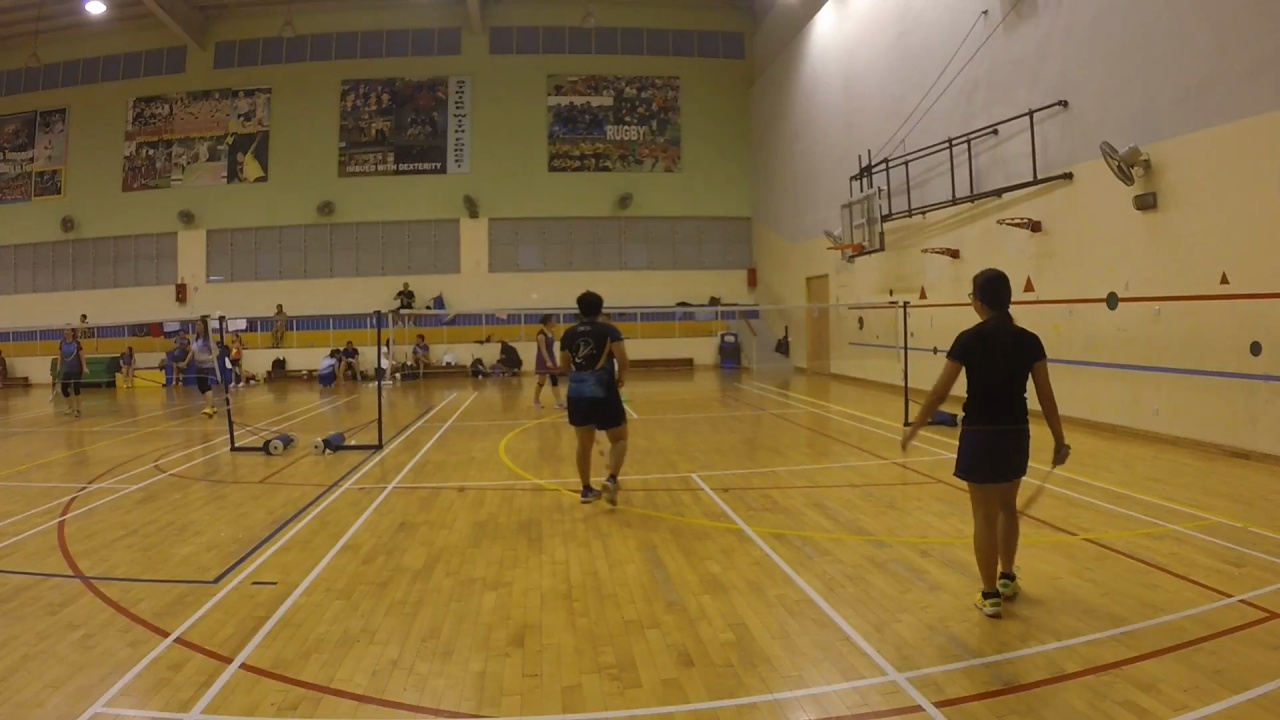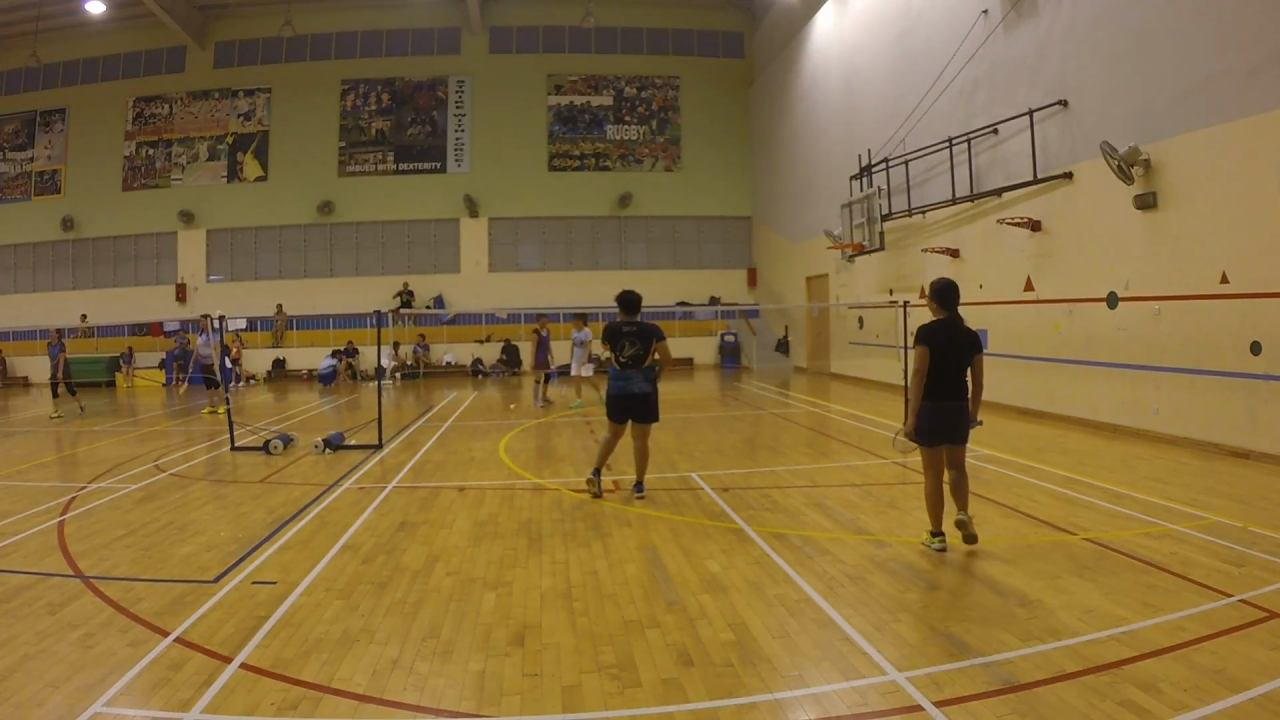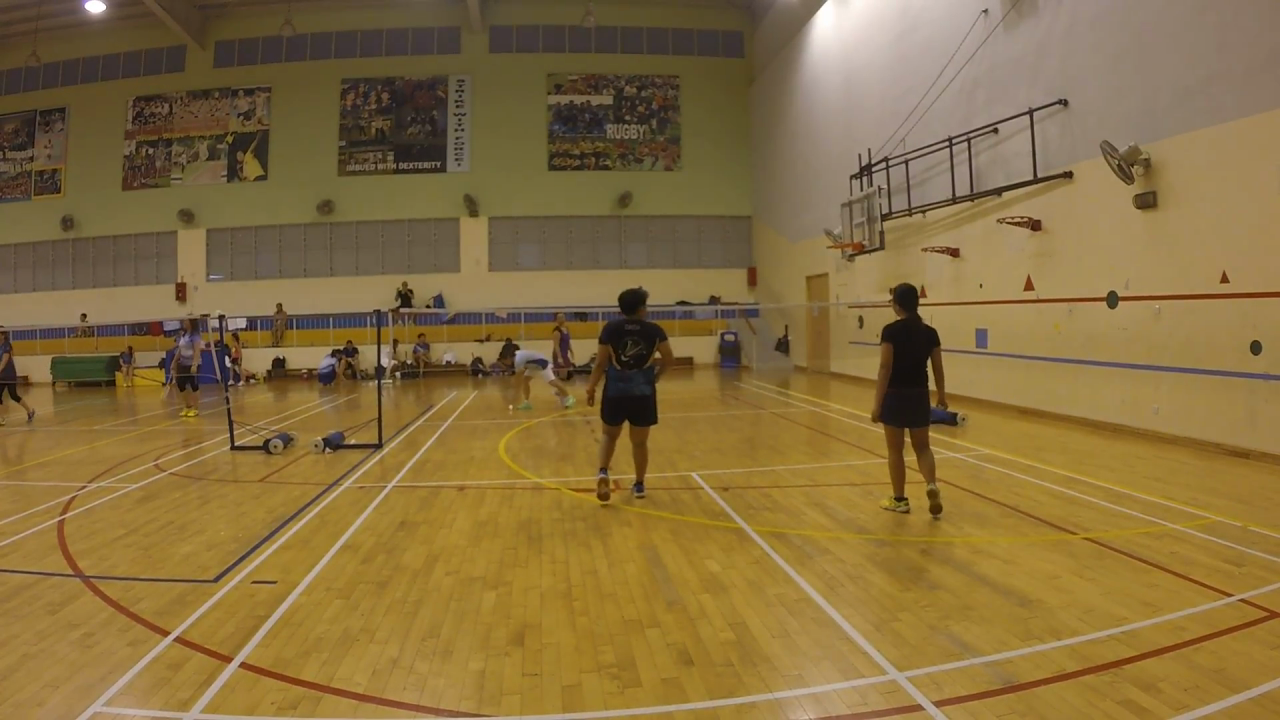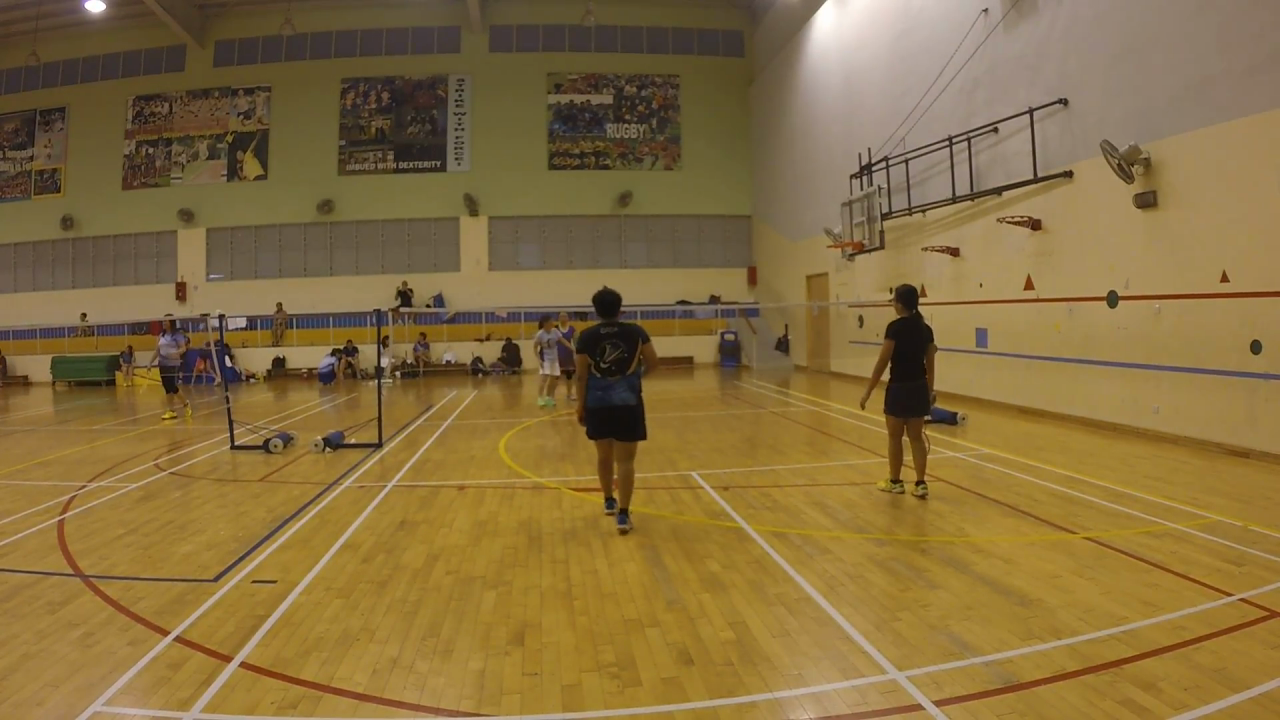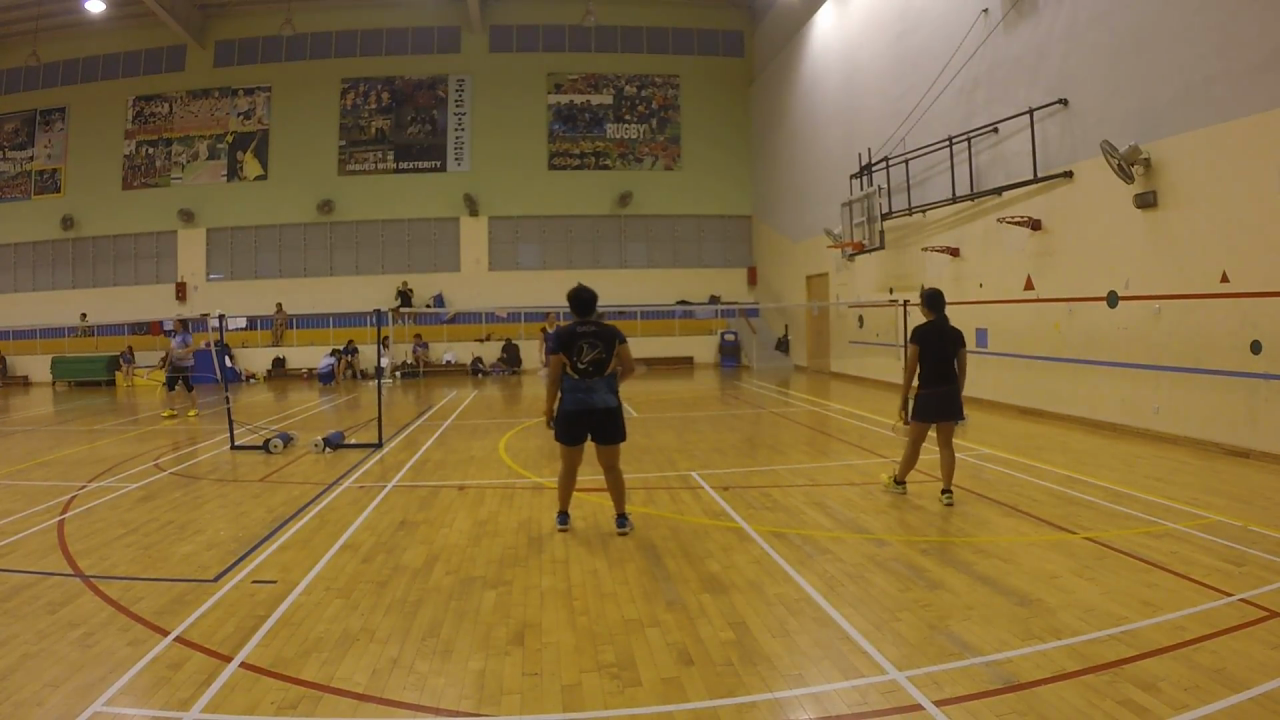
dt=1s
person 1, frame 1
left shoulder: (968, 340)
right shoulder: (1029, 341)
left elbow: (940, 392)
right elbow: (1046, 396)
left wrist: (915, 427)
right wrist: (1059, 440)
left hip: (980, 435)
right hip: (1016, 435)
left knee: (985, 515)
right knee: (1007, 507)
left ankle: (990, 595)
right ankle: (1007, 577)
person 1, frame 2
left shoulder: (926, 332)
right shoulder: (971, 336)
left elbow: (919, 374)
right elbow: (978, 381)
left wrist: (911, 415)
right wrist: (974, 413)
left hip: (932, 409)
right hip: (958, 410)
left knee: (933, 474)
right knee: (957, 467)
left ankle: (937, 535)
right ankle: (963, 515)
person 1, frame 3
left shoulder: (891, 331)
right shoulder: (930, 333)
left elbow: (885, 368)
right elbow: (938, 368)
left wrist: (878, 403)
right wrist: (941, 395)
left hip: (896, 396)
right hip: (919, 396)
left knee: (895, 450)
right knee: (922, 447)
left ankle: (899, 500)
right ankle: (932, 486)
person 1, frame 4
left shoulder: (895, 327)
right shoulder: (925, 329)
left elbow: (882, 363)
right elbow: (930, 364)
left wrist: (868, 392)
right wrist: (930, 390)
left hip: (899, 388)
right hip: (919, 388)
left knee: (895, 437)
right knee: (916, 437)
left ankle: (895, 482)
right ankle: (921, 483)
person 1, frame 5
left shoulder: (920, 332)
right shoulder: (956, 334)
left elbow: (911, 369)
right elbow: (962, 370)
left wrist: (903, 399)
right wrist: (957, 395)
left hip: (928, 394)
right hip: (950, 394)
left knee: (914, 442)
right knee: (946, 444)
left ankle: (898, 481)
right ankle: (947, 491)
person 2, frame 1
left shoulder: (569, 334)
right shoulder: (608, 330)
left elbow: (564, 365)
right elbow: (623, 359)
right wrist: (620, 376)
left hip: (576, 394)
right hip: (603, 393)
left knee: (584, 444)
right knee: (619, 439)
left ankle: (586, 489)
right ankle: (611, 480)
person 2, frame 2
left shoulder: (611, 329)
right shoulder: (652, 330)
right elbow: (667, 358)
right wrist: (658, 372)
left hip: (617, 390)
right hip: (644, 391)
left knee: (613, 434)
right knee: (640, 439)
left ankle: (595, 473)
right ankle: (639, 485)
person 2, frame 3
left shoulder: (610, 329)
right shoulder: (654, 330)
left elbow: (600, 363)
right elbow: (668, 359)
left wrist: (591, 387)
right wrist: (657, 374)
left hip: (615, 392)
right hip: (642, 393)
left knee: (609, 436)
right knee: (639, 441)
left ankle: (603, 472)
right ankle: (639, 485)
person 2, frame 4
left shoulder: (586, 336)
right shoulder: (635, 332)
left elbow: (581, 376)
right elbow: (653, 363)
left wrist: (580, 405)
left hip: (597, 404)
right hip: (628, 403)
left knee: (604, 455)
right knee: (626, 460)
left ankle: (609, 501)
right ankle: (623, 515)
person 2, frame 5
left shoulder: (560, 335)
right shoulder: (612, 333)
left elbow: (554, 378)
right elbow: (629, 368)
left wrist: (549, 407)
left hip: (572, 408)
right hip: (606, 408)
left knee: (569, 466)
right knee: (611, 466)
left ankle: (562, 516)
right ankle: (622, 518)
